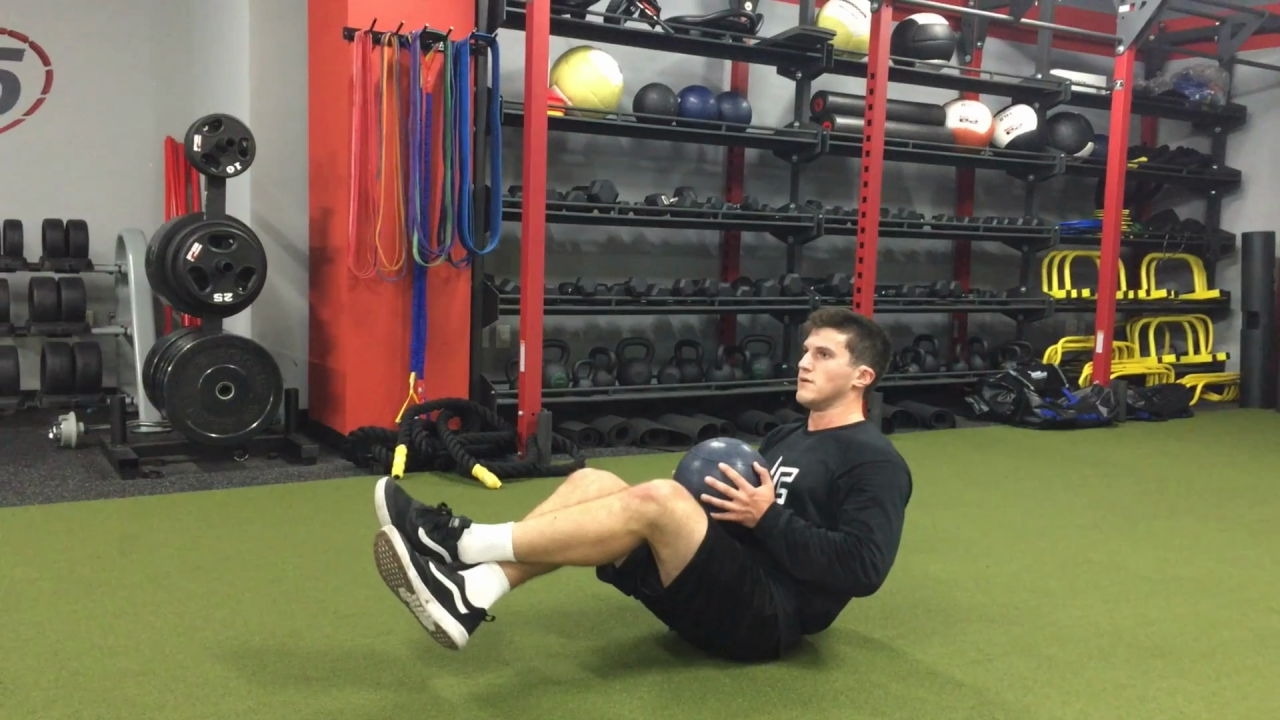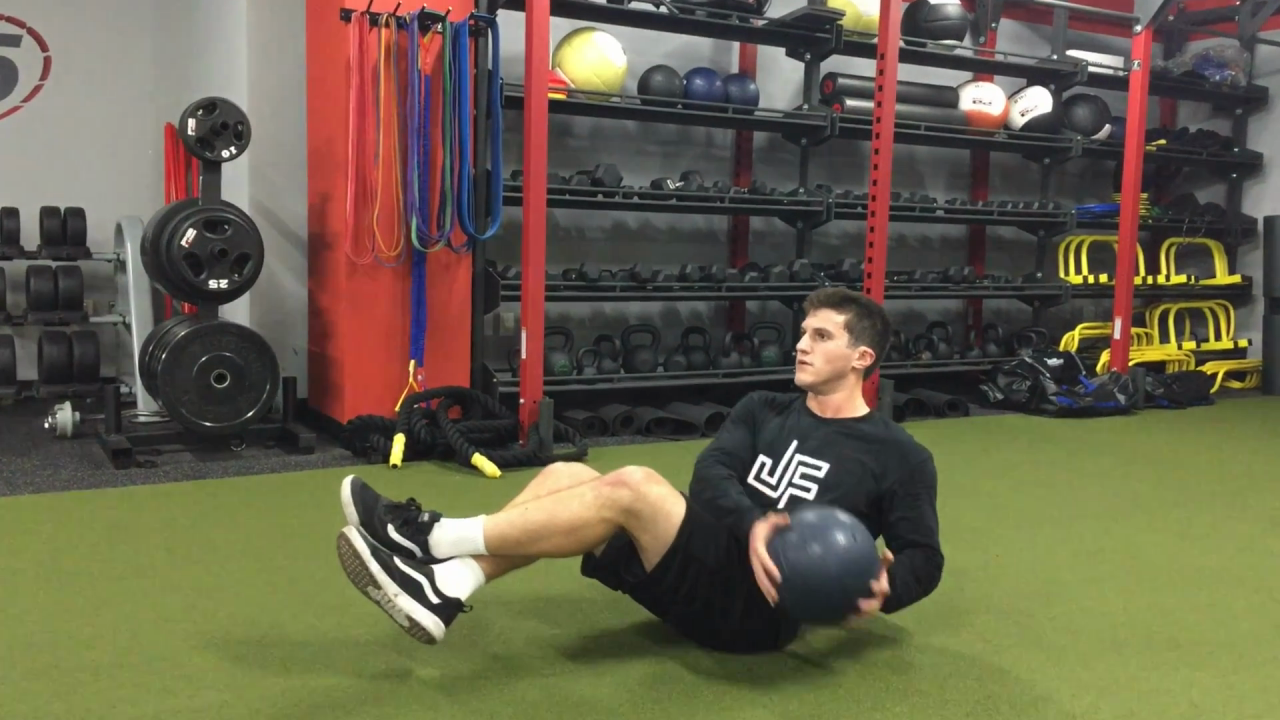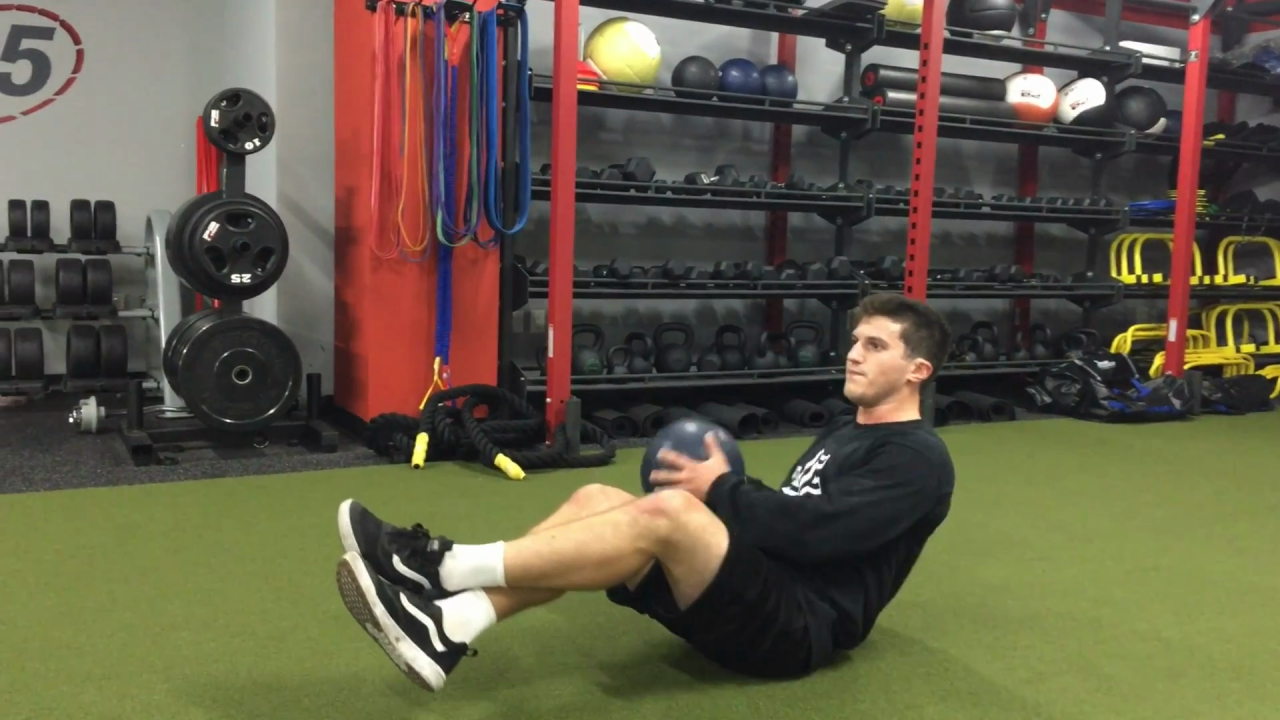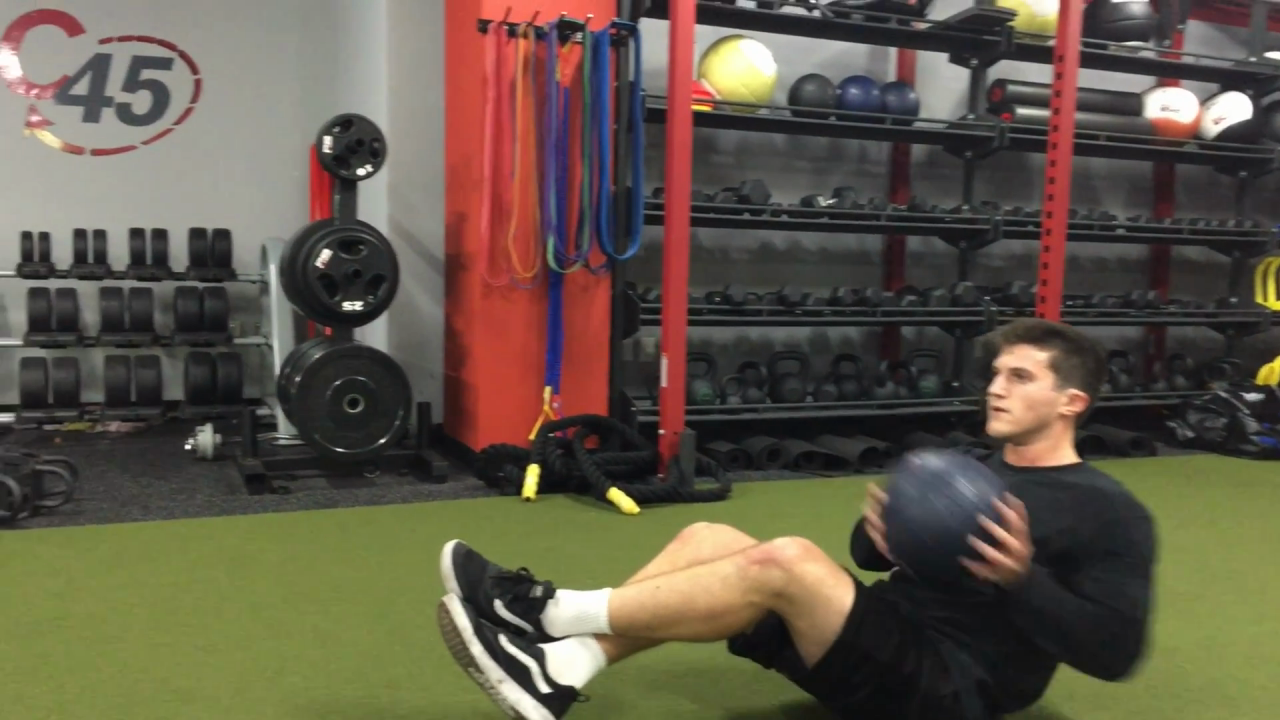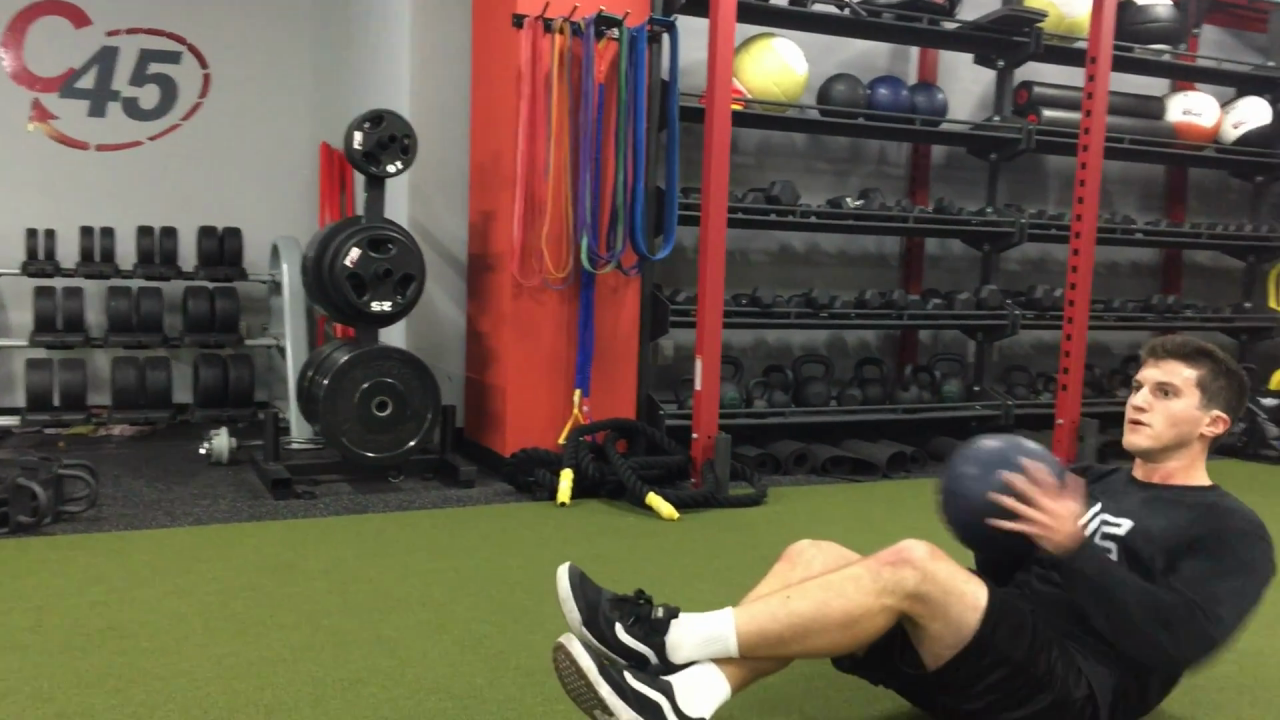
dt=1s
person 1, frame 1
left shoulder: (874, 463)
right shoulder: (785, 438)
left elbow: (862, 568)
left wrist: (769, 518)
right wrist: (715, 504)
left hip: (765, 615)
right hip: (717, 588)
left knee: (658, 497)
right knee: (591, 483)
left ankle: (468, 541)
right ankle: (469, 594)
person 1, frame 2
left shoulder: (899, 457)
right shoulder: (763, 409)
left elbow: (923, 557)
right elbow: (710, 474)
left wrist: (884, 586)
right wrist: (753, 523)
left hip: (752, 601)
right hip: (707, 567)
left knee: (634, 485)
right knee: (566, 475)
left ankle: (439, 538)
right ankle: (442, 591)
person 1, frame 3
left shoulder: (916, 458)
right shoulder: (846, 431)
left elbow: (817, 532)
left wrist: (724, 489)
right wrist: (734, 495)
left hip: (797, 625)
right hip: (755, 593)
left knee: (669, 507)
right knee: (599, 499)
left ankle: (453, 567)
right ankle: (448, 625)
person 1, frame 4
left shoulder: (1110, 514)
left elbow: (1115, 647)
right elbow: (871, 549)
left wrist: (1022, 579)
right wrist: (879, 524)
right hip: (889, 638)
left knee: (788, 560)
right knee: (708, 539)
left ankle: (558, 612)
person 1, frame 5
right shoulder: (1091, 482)
left elbow: (1173, 641)
left wrist: (1073, 547)
right wrist: (1000, 537)
right hip: (997, 658)
left knee: (912, 565)
right knee: (812, 556)
left ankle: (676, 637)
